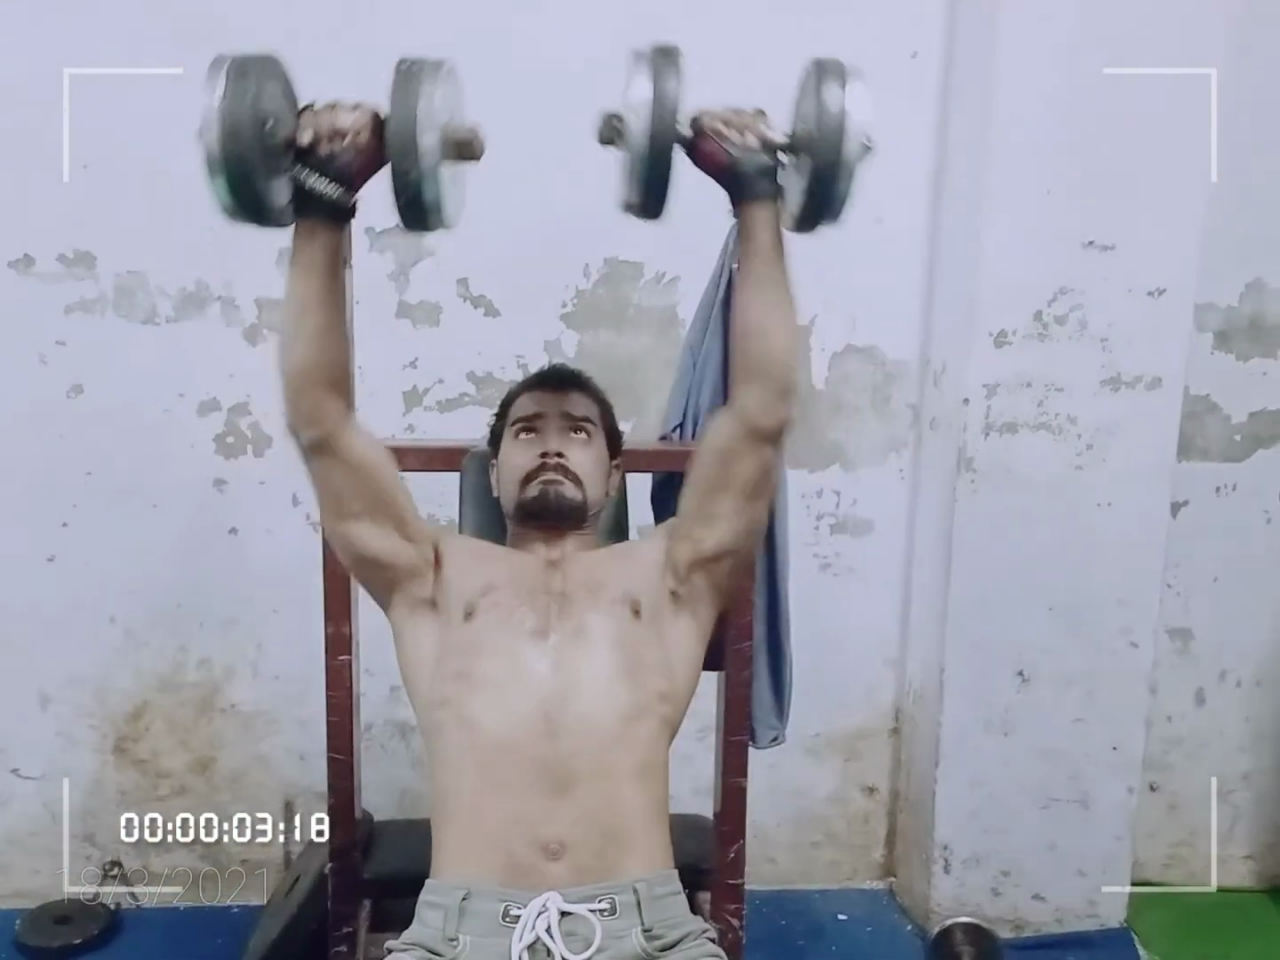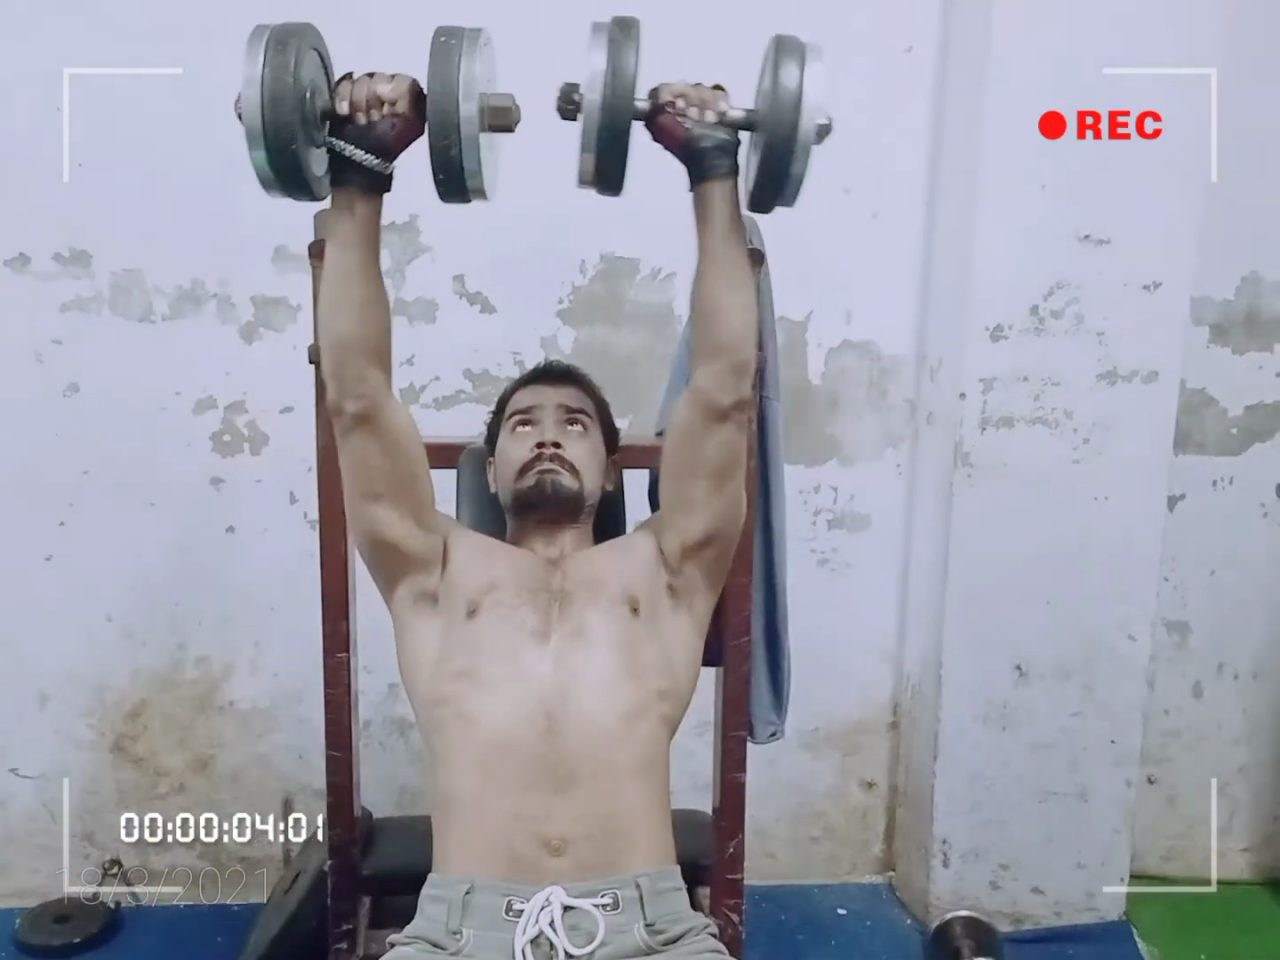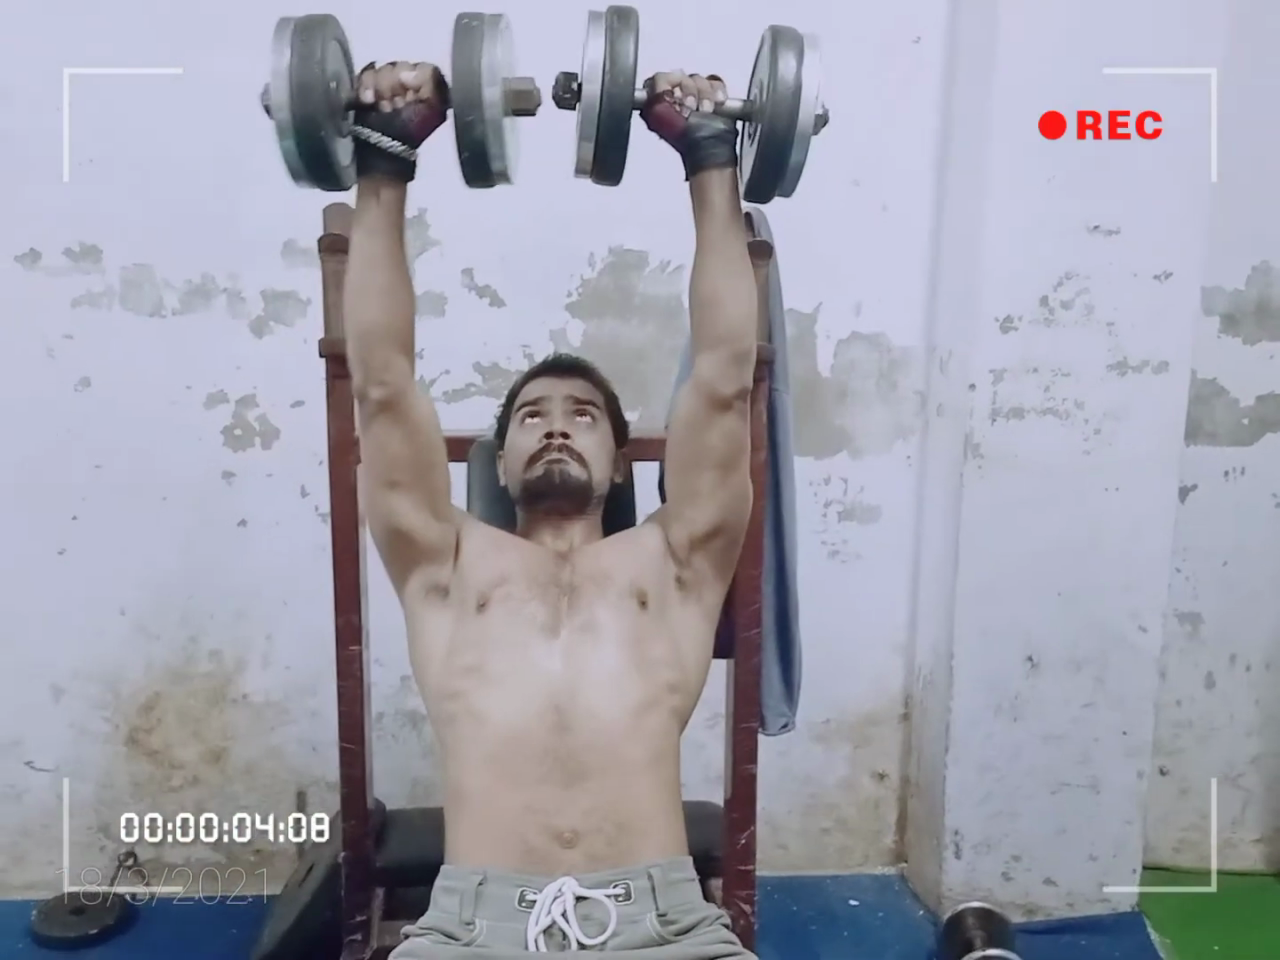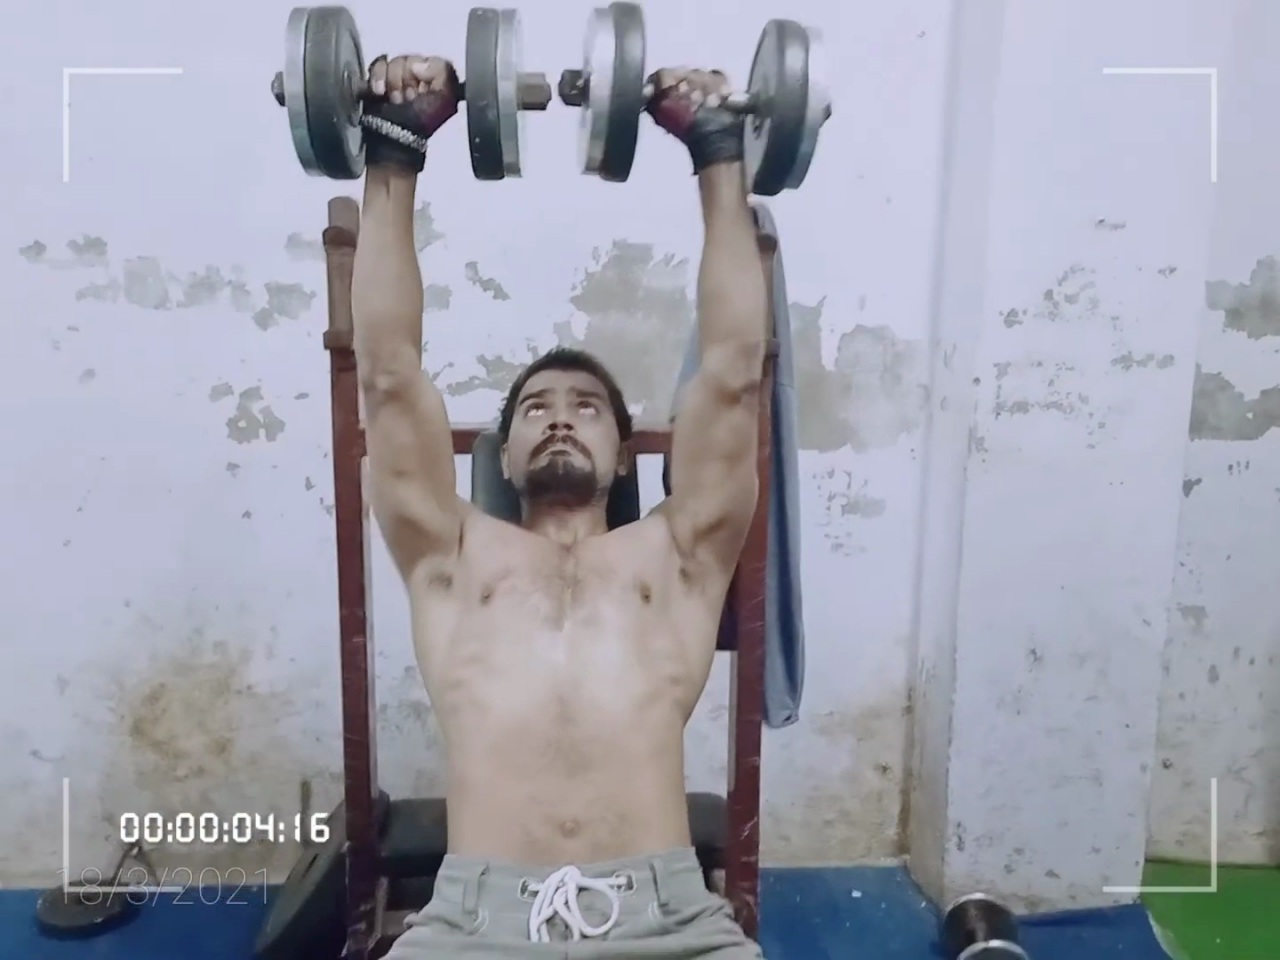
dt=0.3s
person 1, frame 1
left shoulder: (666, 577)
right shoulder: (435, 578)
left elbow: (760, 410)
right elbow: (322, 417)
left wrist: (756, 199)
right wrist: (322, 203)
person 1, frame 2
left shoulder: (661, 571)
right shoulder: (437, 572)
left elbow: (724, 388)
right elbow: (356, 392)
left wrist: (713, 174)
right wrist: (358, 175)
person 1, frame 3
left shoulder: (672, 565)
right shoulder: (448, 564)
left elbow: (722, 378)
right elbow: (383, 381)
left wrist: (711, 163)
right wrist: (383, 164)
person 1, frame 4
left shoulder: (675, 557)
right shoulder: (453, 555)
left elbow: (731, 374)
right elbow: (389, 373)
left wrist: (719, 157)
right wrist: (393, 156)
